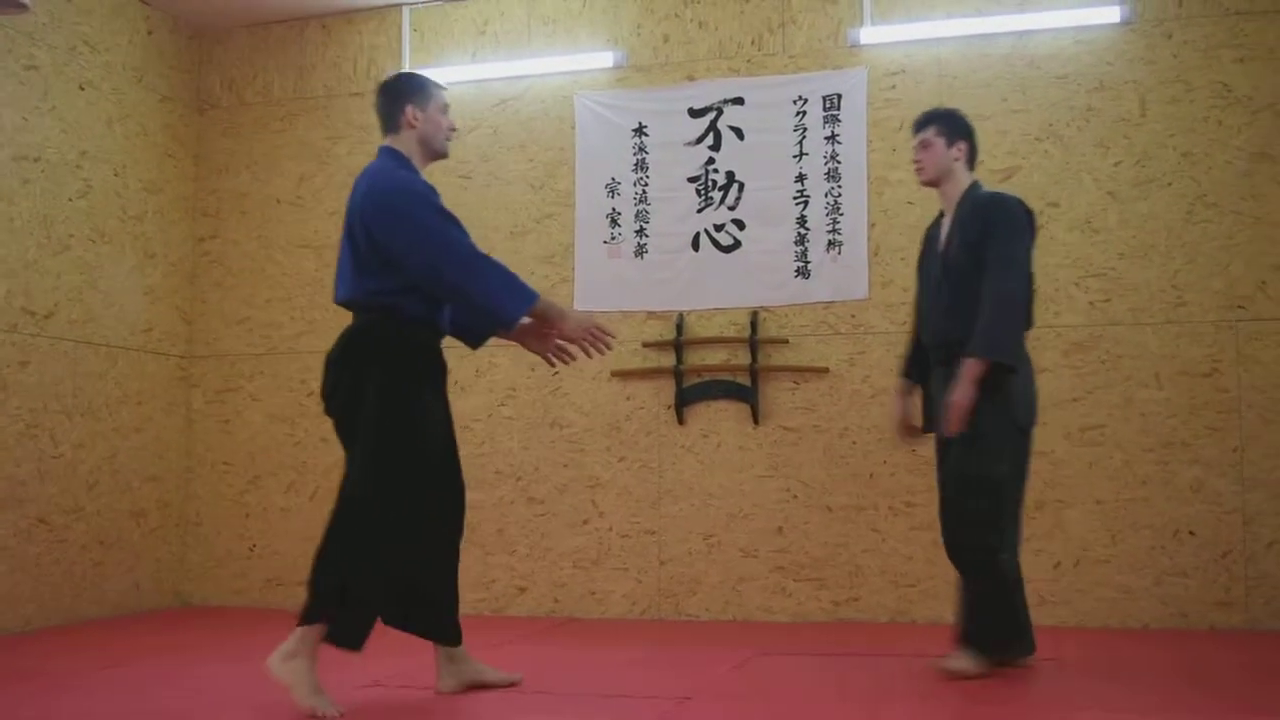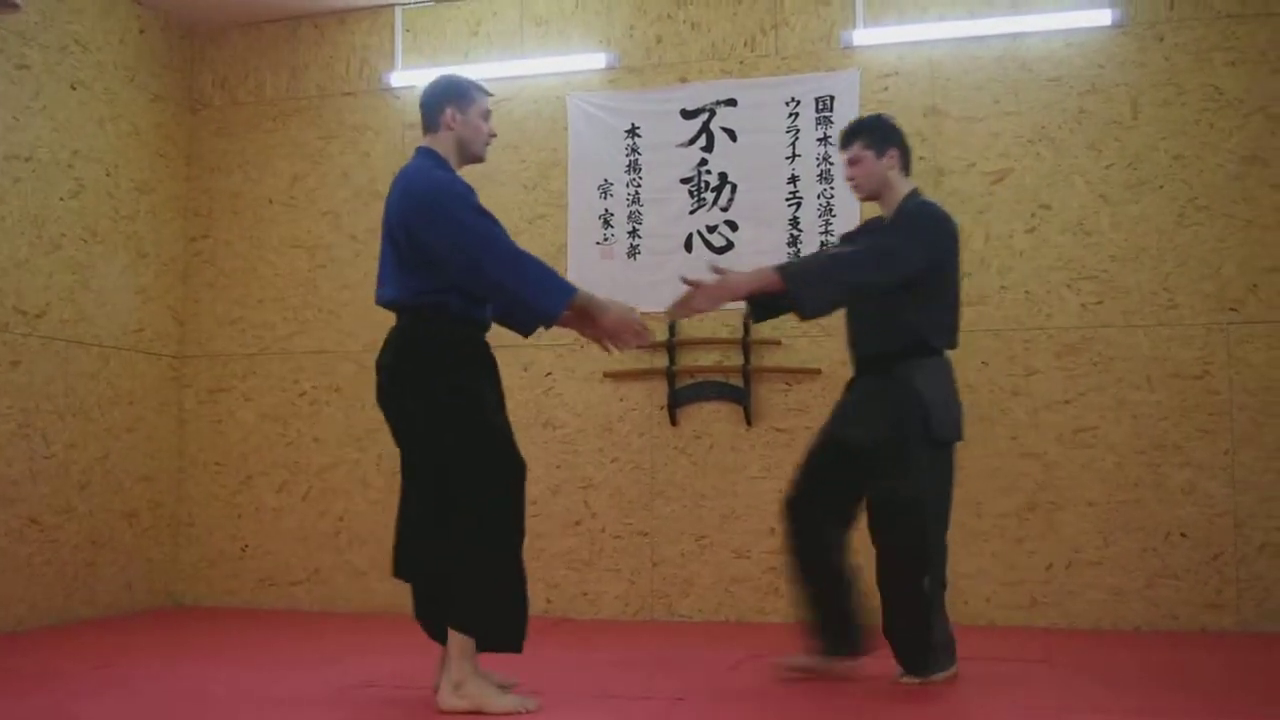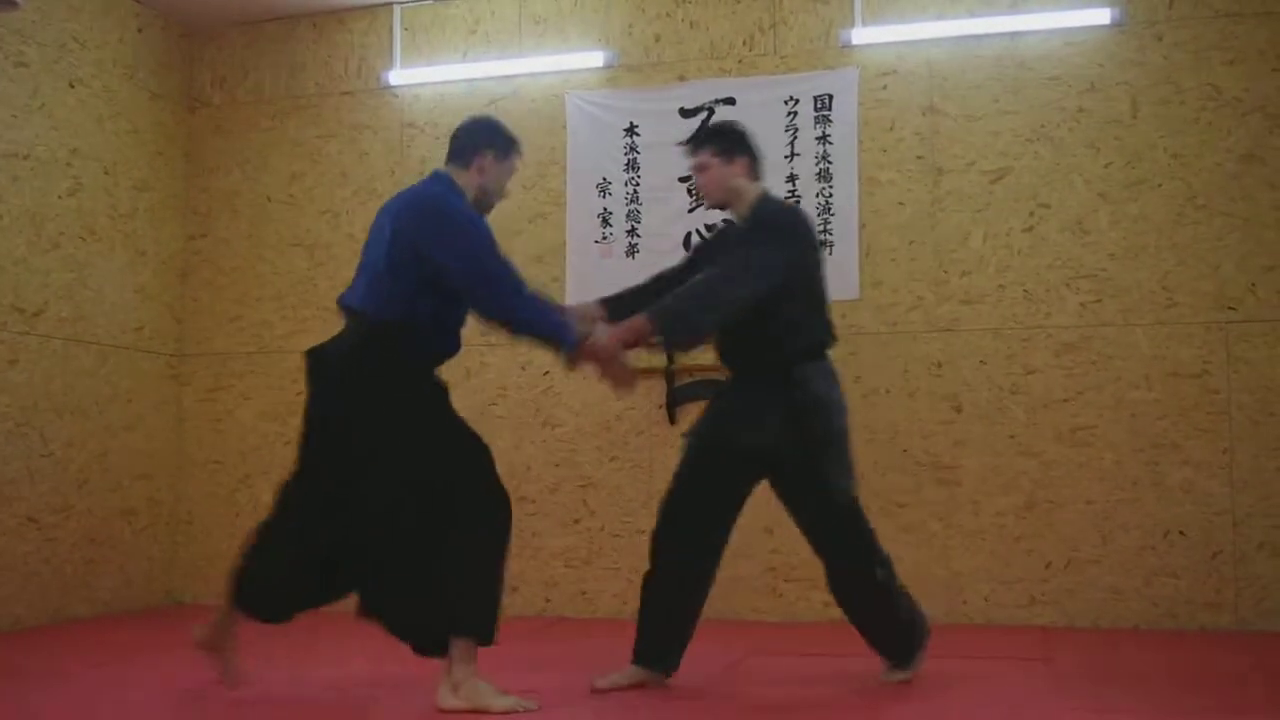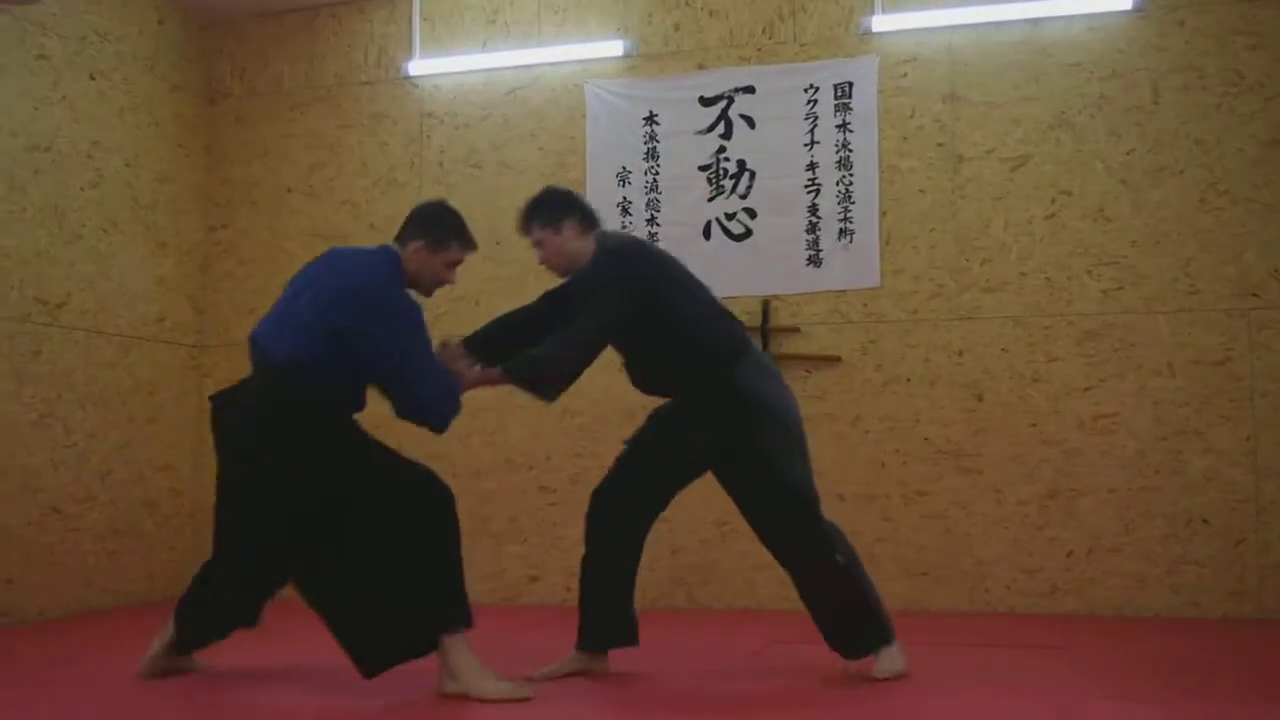
dt=0.4s
person 1, frame 1
left shoulder: (394, 185)
right shoulder: (396, 186)
left elbow: (440, 285)
right elbow: (462, 265)
left wrist: (517, 329)
right wrist: (553, 318)
left hip: (403, 363)
right hip: (384, 368)
left knee: (431, 509)
right knee: (383, 507)
left ankle: (451, 660)
right ankle: (299, 649)
person 1, frame 2
left shoulder: (430, 185)
right shoulder: (430, 188)
left elbow: (481, 279)
right elbow: (499, 264)
left wrist: (573, 317)
right wrist: (595, 309)
left hip: (433, 358)
right hip: (436, 361)
left knee: (450, 506)
right knee: (476, 504)
left ankle: (459, 662)
person 1, frame 3
left shoulder: (410, 204)
right shoulder: (452, 219)
right elbow: (506, 299)
right wrist: (590, 345)
left hip: (351, 370)
right hip: (388, 381)
left knee: (316, 507)
right knee: (467, 510)
left ankle: (226, 629)
person 1, frame 4
left shoulder: (337, 264)
right shoulder: (384, 297)
right elbow: (426, 400)
right wrist: (454, 383)
left hip: (261, 412)
right hip: (295, 419)
left knee: (254, 545)
right knee: (419, 508)
left ankle: (170, 648)
right ankle: (458, 663)
person 2, frame 1
left shoulder: (1002, 215)
right shoulder: (937, 232)
left elbow: (1005, 304)
left wrist: (969, 376)
right wrist: (909, 388)
left hip: (994, 386)
right hip: (951, 389)
left knee: (978, 520)
right knee: (973, 521)
left ankle: (986, 643)
right ankle: (1009, 640)
person 2, frame 2
left shoulder: (927, 225)
right shoulder: (872, 233)
left elbow: (846, 271)
right elbow: (827, 273)
left wrist: (747, 279)
right wrist: (730, 289)
left hip: (914, 396)
right hip: (872, 391)
left knee: (908, 534)
right knee: (811, 511)
left ankle: (929, 657)
right ankle: (837, 641)
person 2, frame 3
left shoulder: (782, 225)
right shoulder: (728, 239)
left elbow: (721, 292)
right elbow: (675, 284)
left wrist: (630, 330)
right wrist: (594, 313)
left hip: (798, 397)
right hip: (746, 396)
left knee: (836, 531)
right knee: (685, 521)
left ankle: (905, 646)
right ankle: (653, 660)
person 2, frame 4
left shoulder: (623, 263)
right shoulder: (598, 277)
left elbow: (573, 346)
right elbow: (534, 322)
left wrist: (483, 376)
right wrist: (460, 352)
left hip: (745, 400)
right hip: (694, 405)
left knee: (794, 522)
right knee: (614, 511)
left ankle: (876, 641)
right ankle: (594, 647)
